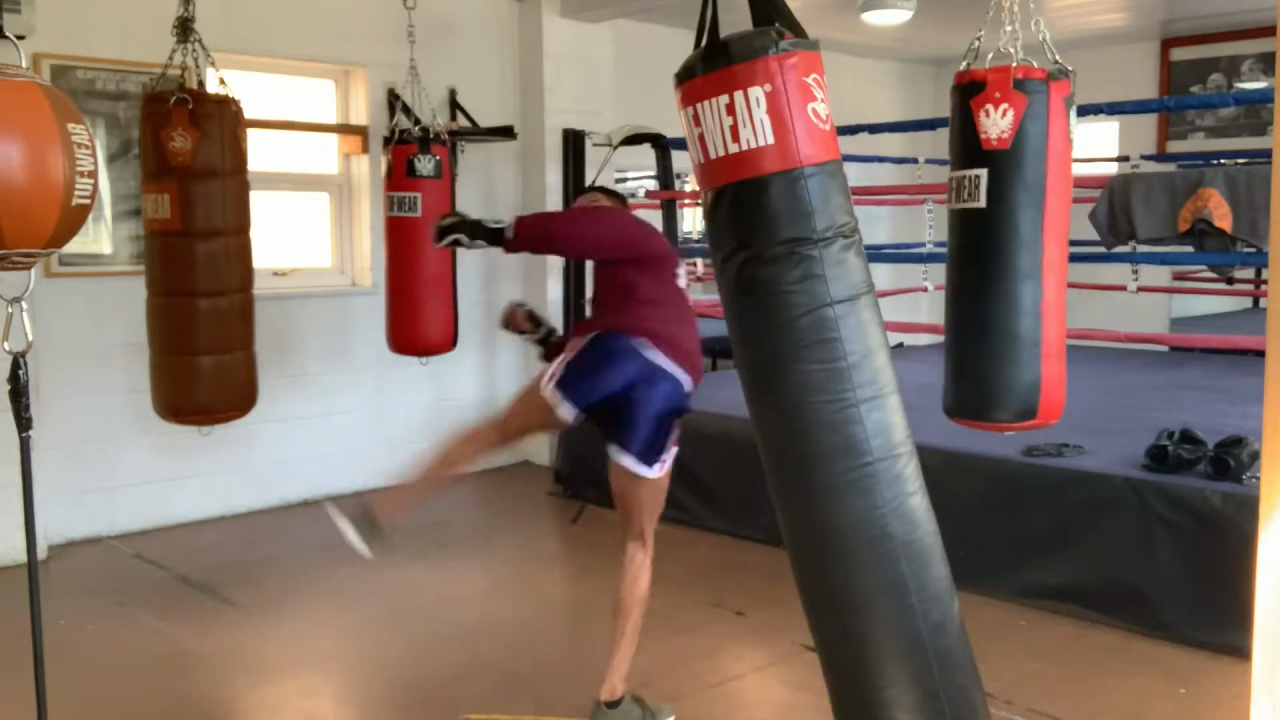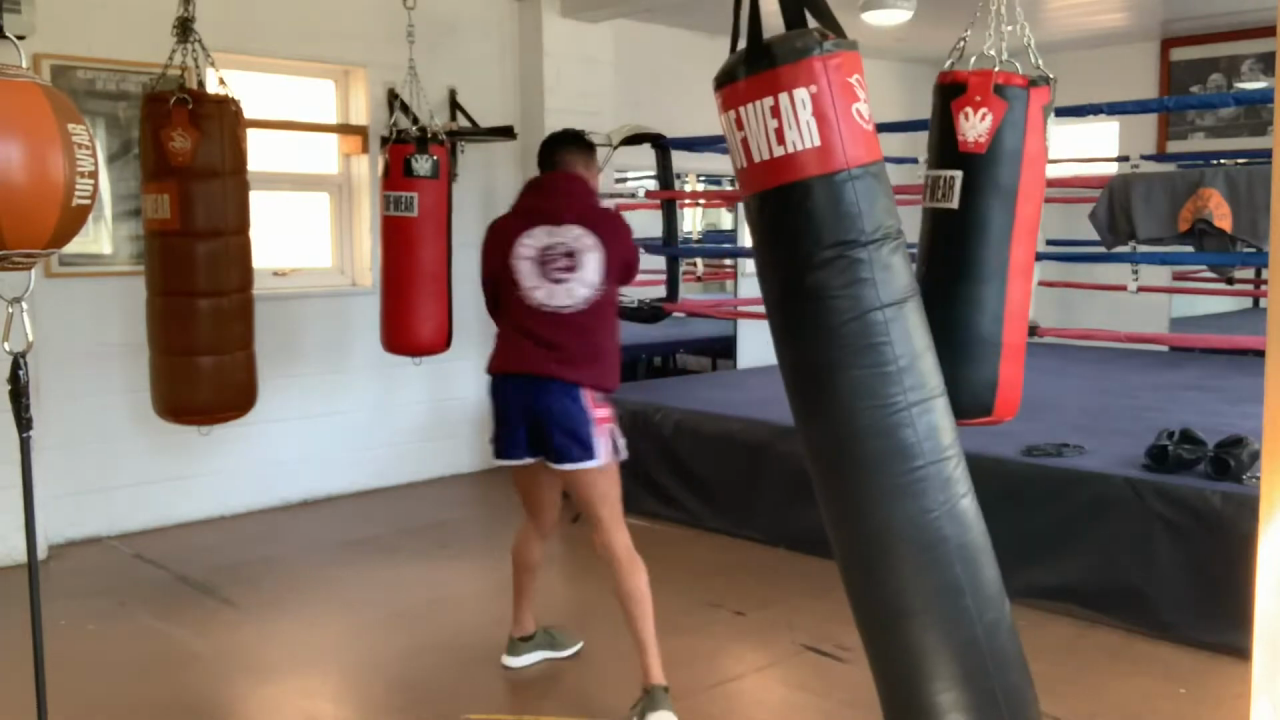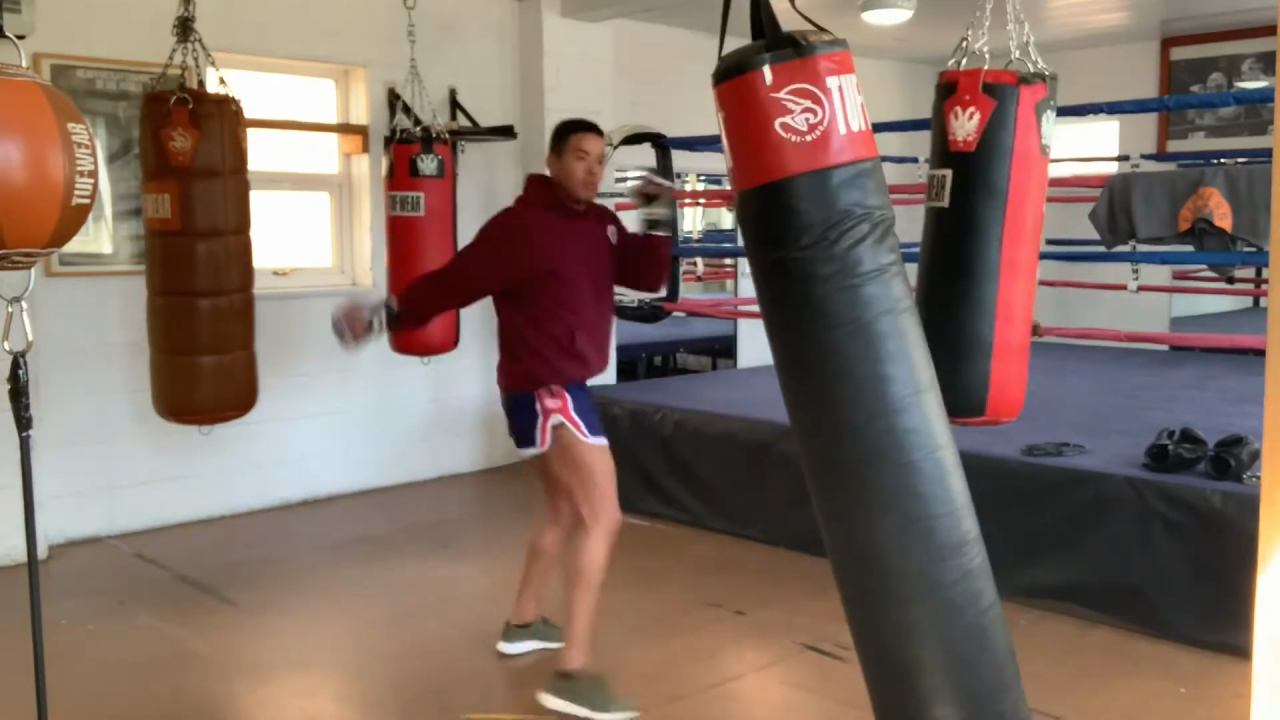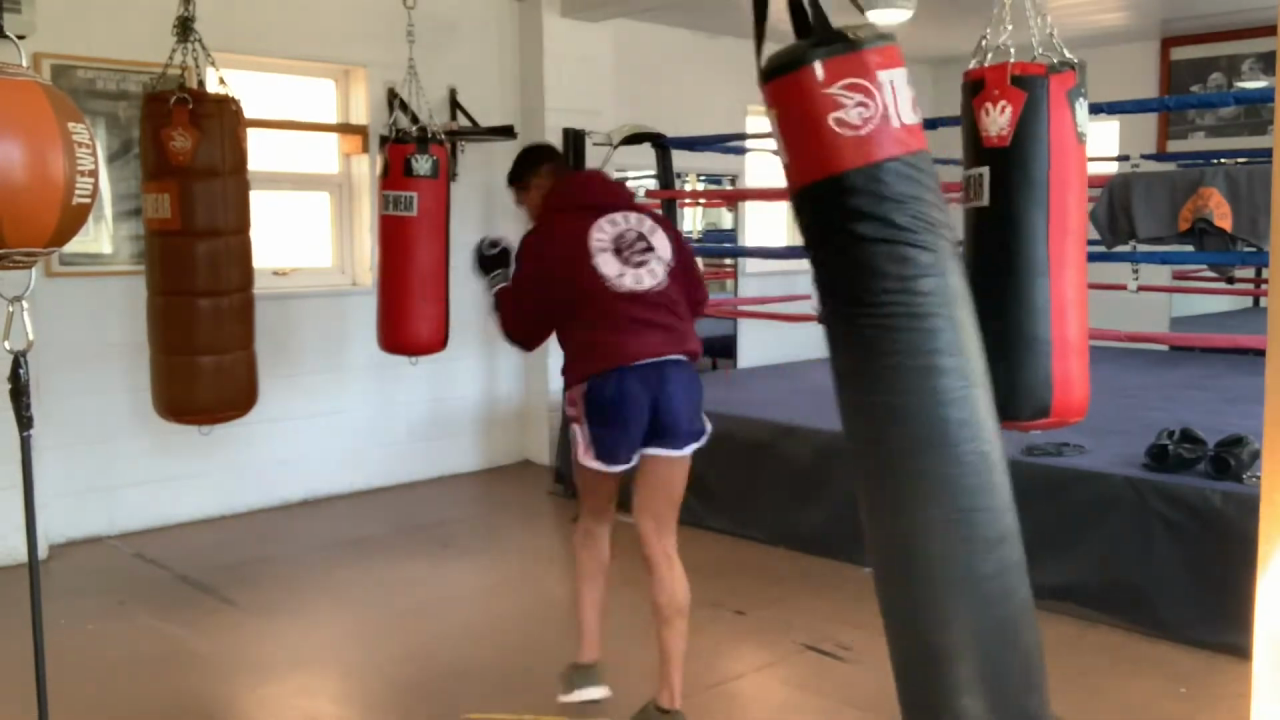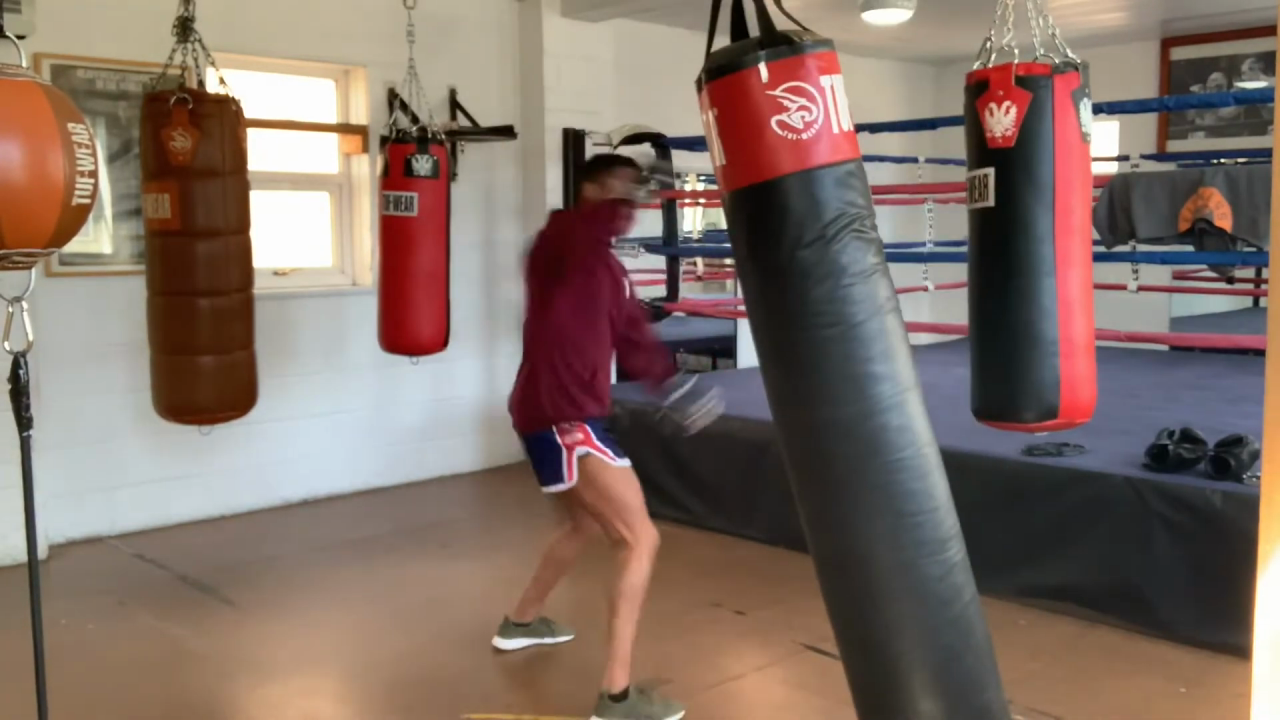
dt=1s
person 1, frame 1
left shoulder: (636, 239)
right shoulder: (652, 271)
left elbow: (585, 230)
left wrist: (495, 232)
right wrist: (546, 336)
left hip: (615, 355)
right hip: (669, 392)
left knee: (492, 432)
right knee: (639, 543)
left ankle: (382, 511)
person 1, frame 2
left shoulder: (505, 230)
right shoulder: (600, 226)
right elbow: (624, 267)
left hip: (515, 388)
right hip: (576, 396)
left knee: (540, 518)
right knee: (613, 536)
left ankle: (523, 635)
person 1, frame 3
left shoulder: (601, 226)
right shoulder: (516, 228)
left elbow: (649, 275)
right elbow: (451, 283)
left wrist: (657, 219)
right wrist: (383, 310)
left hip: (565, 389)
right hip: (545, 391)
left knee: (576, 510)
right knee: (603, 518)
left ankle: (523, 620)
person 1, frame 4
left shoulder: (543, 241)
right shoulder: (645, 216)
left elbow: (523, 333)
right elbow: (694, 297)
left wrist: (500, 277)
left hip: (604, 386)
right hip: (676, 377)
left knee: (594, 521)
right knee: (659, 543)
left ankle: (586, 665)
person 1, frame 5
left shoulder: (610, 270)
right shoulder: (559, 246)
left elbow: (635, 339)
right elbow: (588, 224)
left wrist: (679, 388)
left hip: (546, 419)
right hip: (562, 423)
left knee: (586, 524)
right knee: (640, 540)
left ankle: (521, 620)
